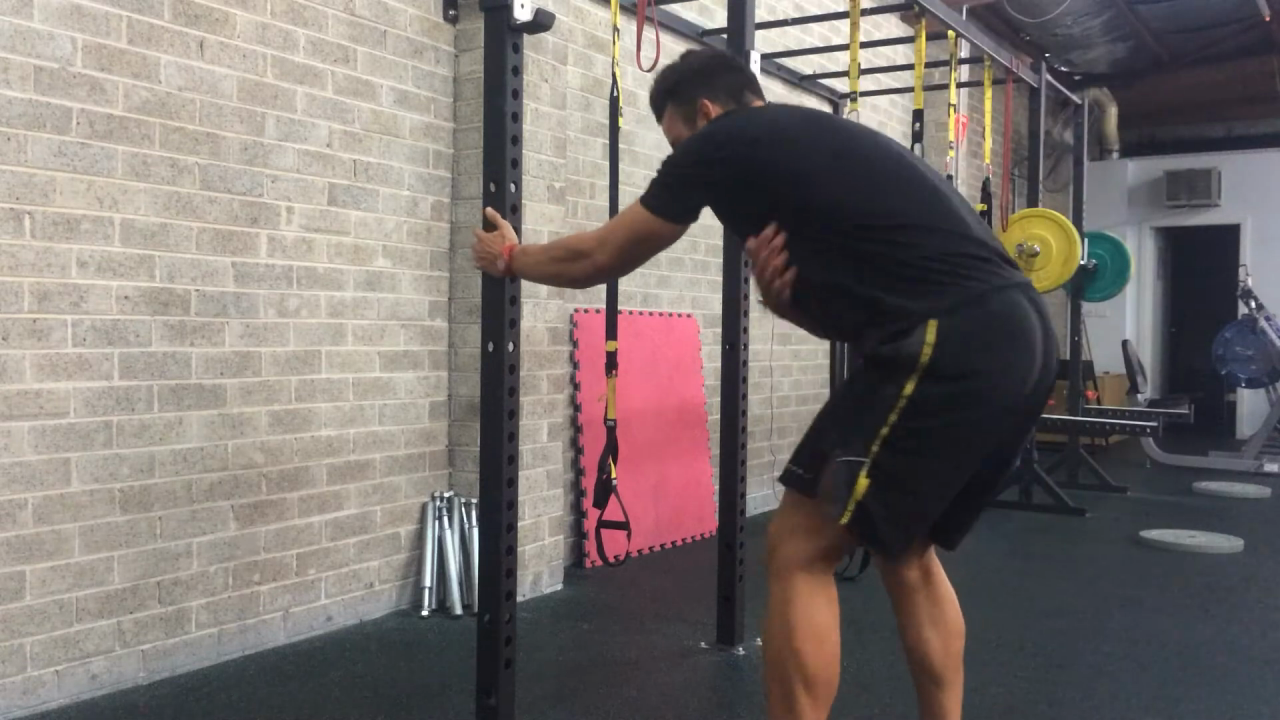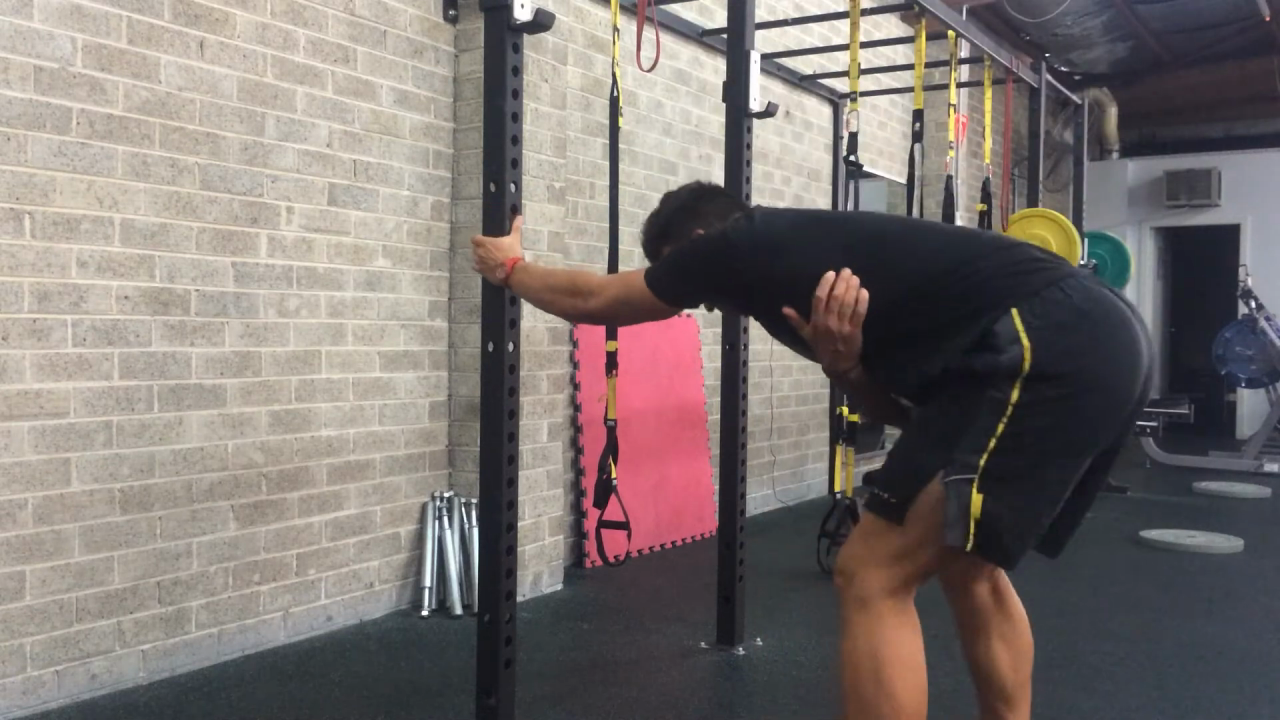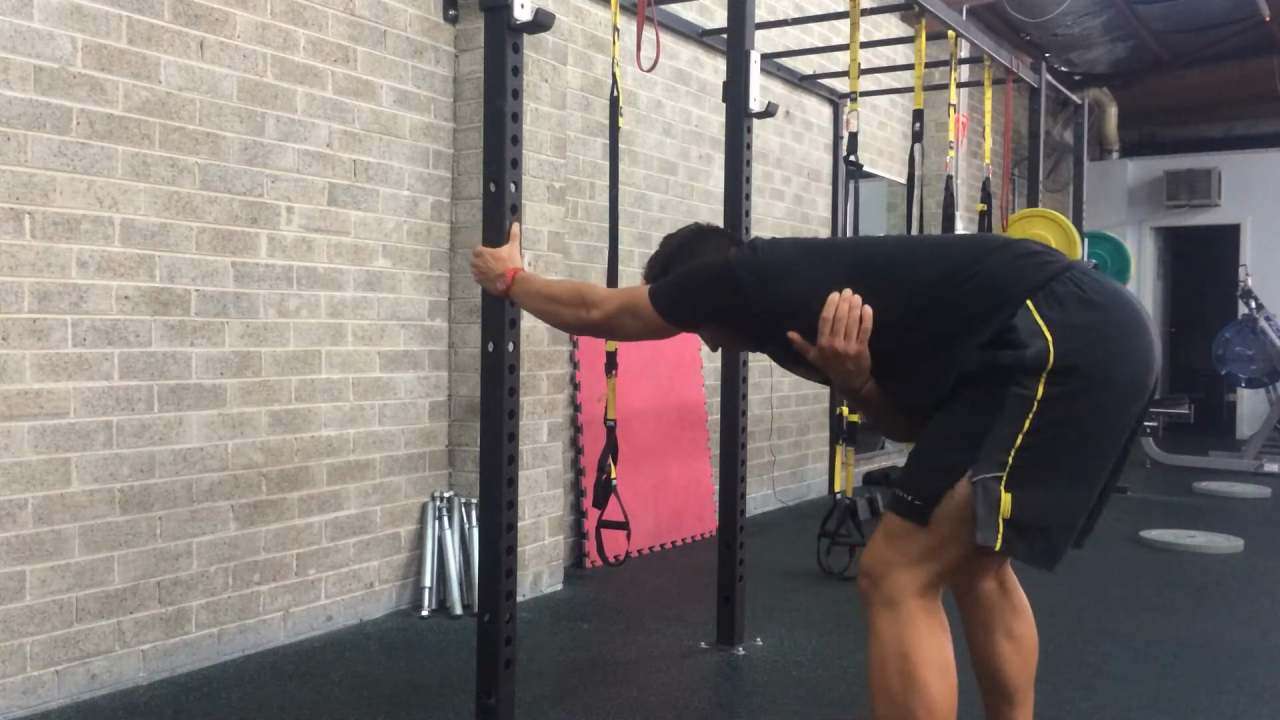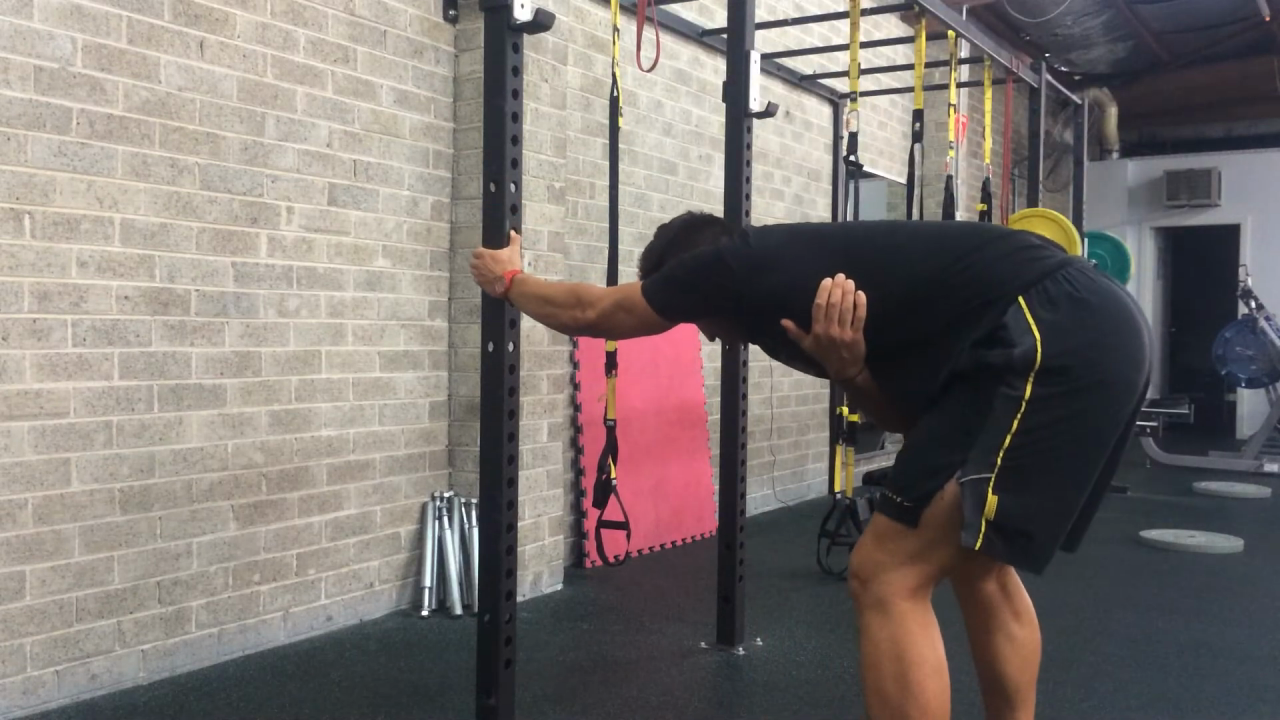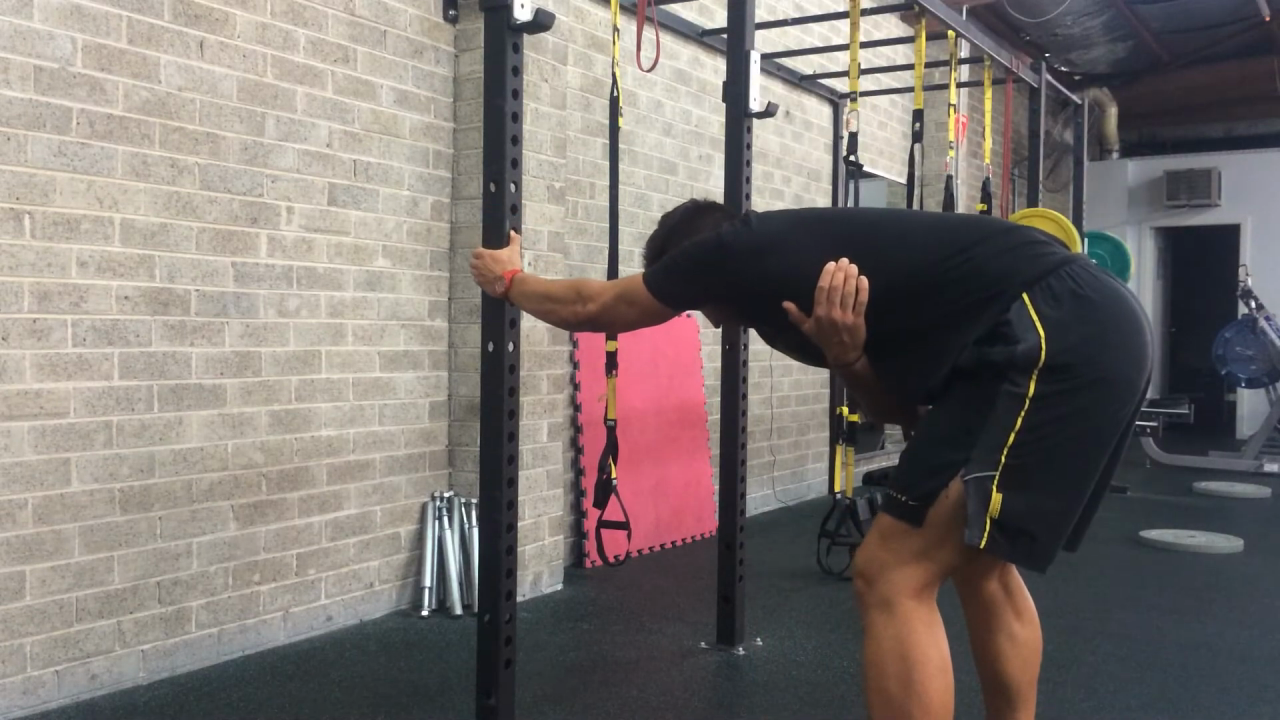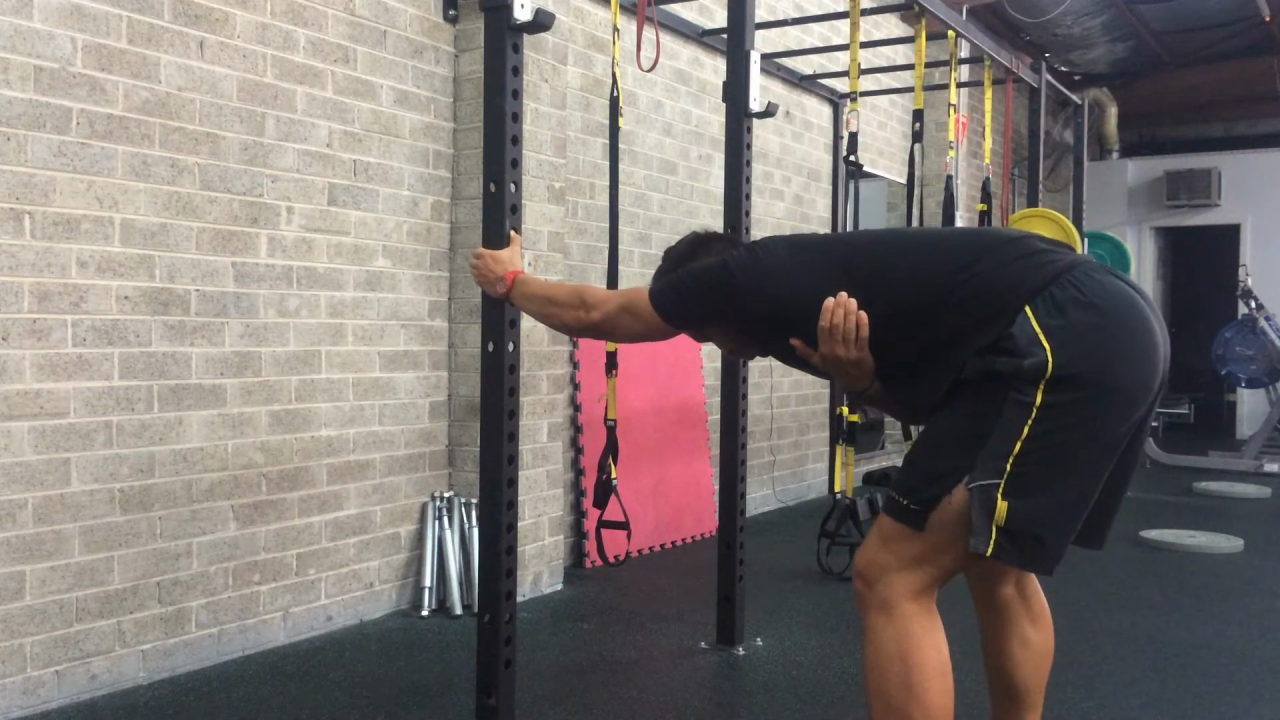
dt=0.7s
person 1, frame 1
left shoulder: (724, 144)
right shoulder: (822, 138)
left elbow: (597, 259)
left wrist: (510, 257)
right wrist: (788, 295)
left hip: (954, 341)
right hip: (1018, 331)
left knee: (798, 553)
right knee: (904, 553)
person 1, frame 2
left shoulder: (736, 248)
right shoulder: (804, 248)
left elbow: (597, 302)
right elbow: (906, 406)
left wrist: (509, 267)
right wrist: (846, 367)
left hip: (1048, 345)
right hip: (1099, 337)
left knee: (871, 579)
right knee: (968, 564)
person 1, frame 3
left shoulder: (741, 277)
right shoulder: (801, 283)
left elbow: (596, 313)
right elbow: (919, 422)
left wrist: (510, 277)
right wrist: (856, 384)
left hip: (1059, 341)
right hip: (1102, 328)
left knee: (897, 580)
right knee: (974, 562)
person 1, frame 4
left shoulder: (732, 267)
right shoulder: (797, 268)
left elbow: (592, 312)
right elbow: (912, 413)
left wrist: (508, 278)
right wrist: (851, 370)
left hip: (1052, 338)
right hip: (1096, 324)
left knee: (888, 577)
right knee: (978, 564)
person 1, frame 5
left shoulder: (733, 252)
right shoulder: (796, 260)
left elbow: (591, 308)
right elbow: (907, 406)
left wrist: (508, 279)
right wrist: (849, 359)
left hip: (1053, 336)
right hip: (1097, 326)
left knee: (894, 576)
right knee: (979, 562)
person 1, frame 6
left shoulder: (741, 278)
right shoulder: (804, 276)
left elbow: (594, 314)
right elbow: (929, 399)
left wrist: (509, 279)
right wrist: (863, 379)
left hip: (1065, 341)
right hip: (1116, 324)
left knee: (894, 579)
right knee: (996, 564)
